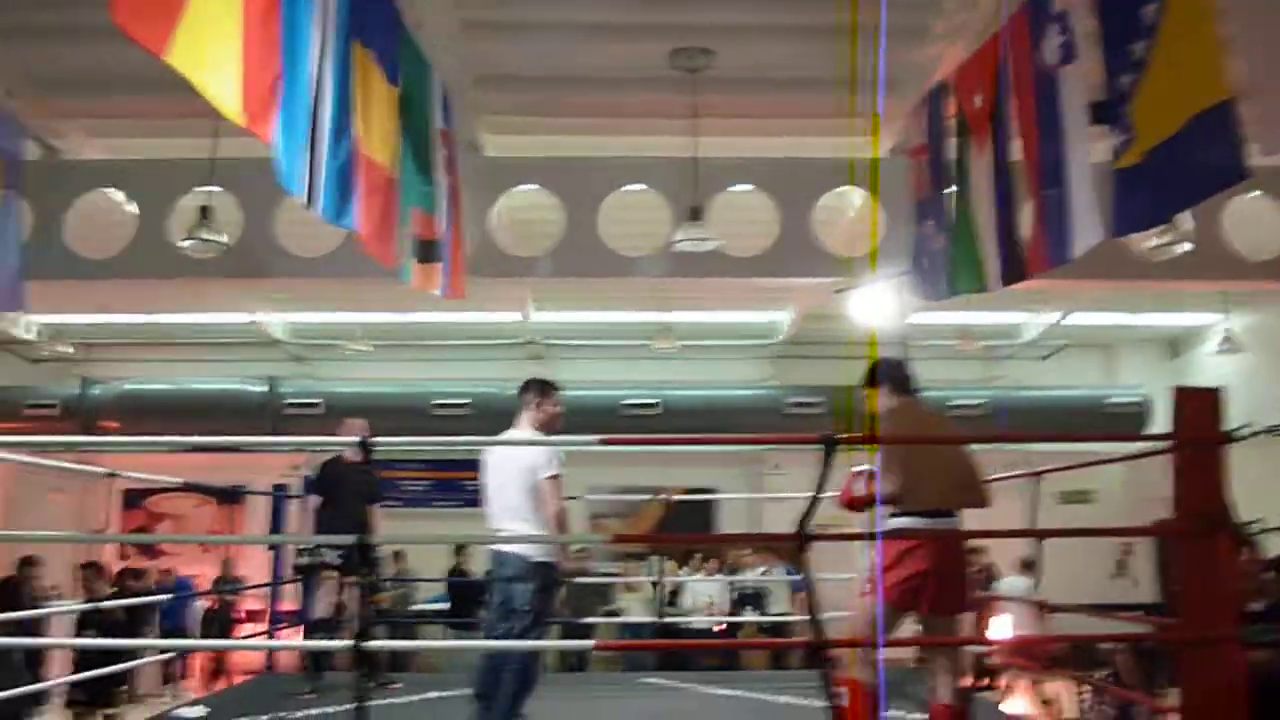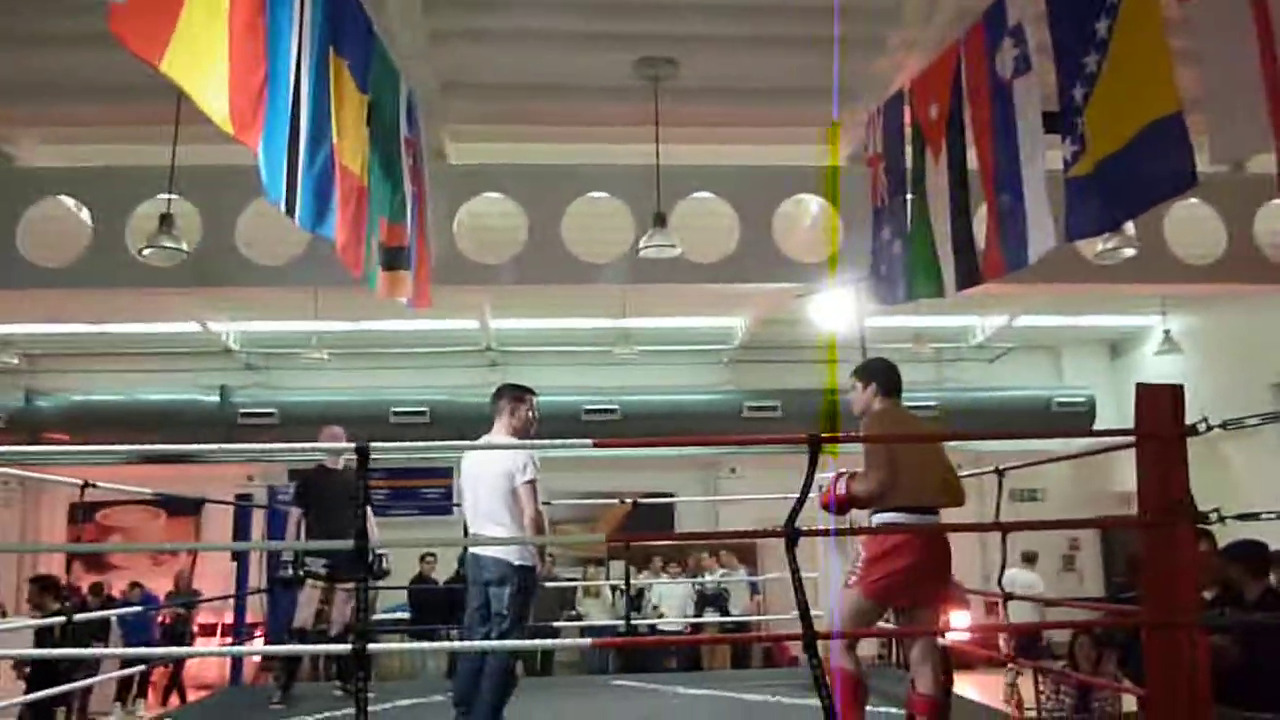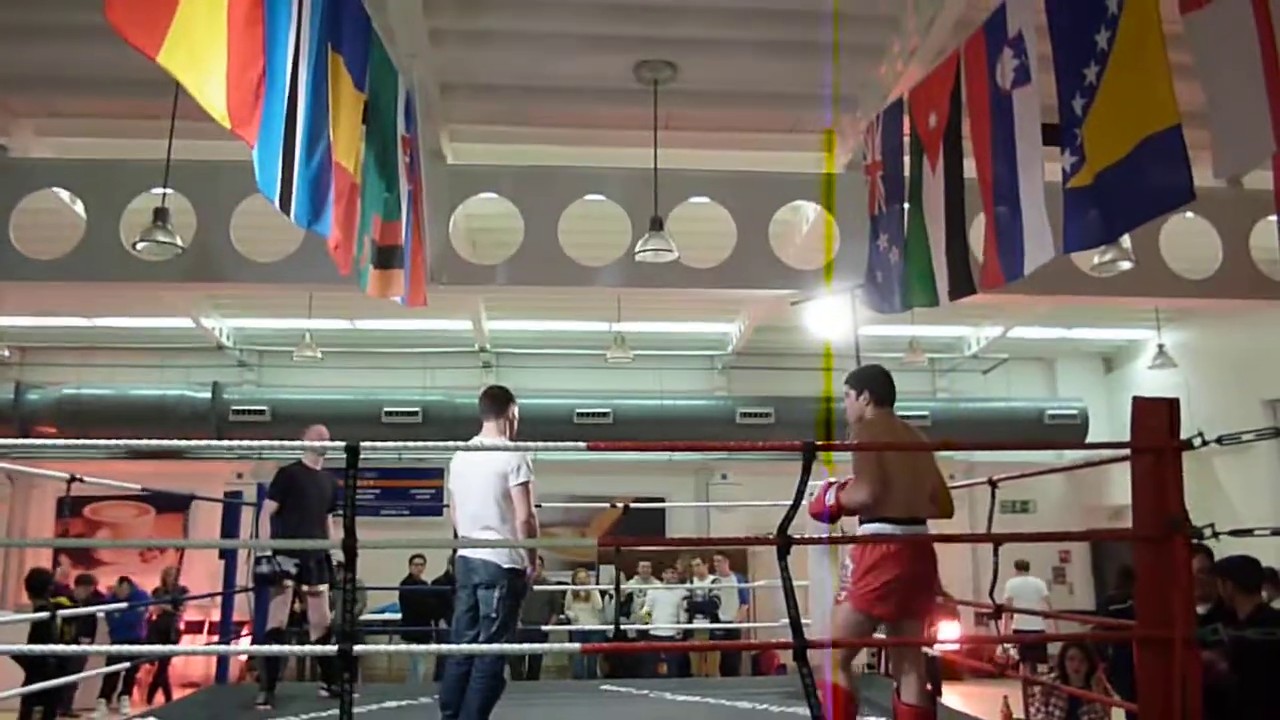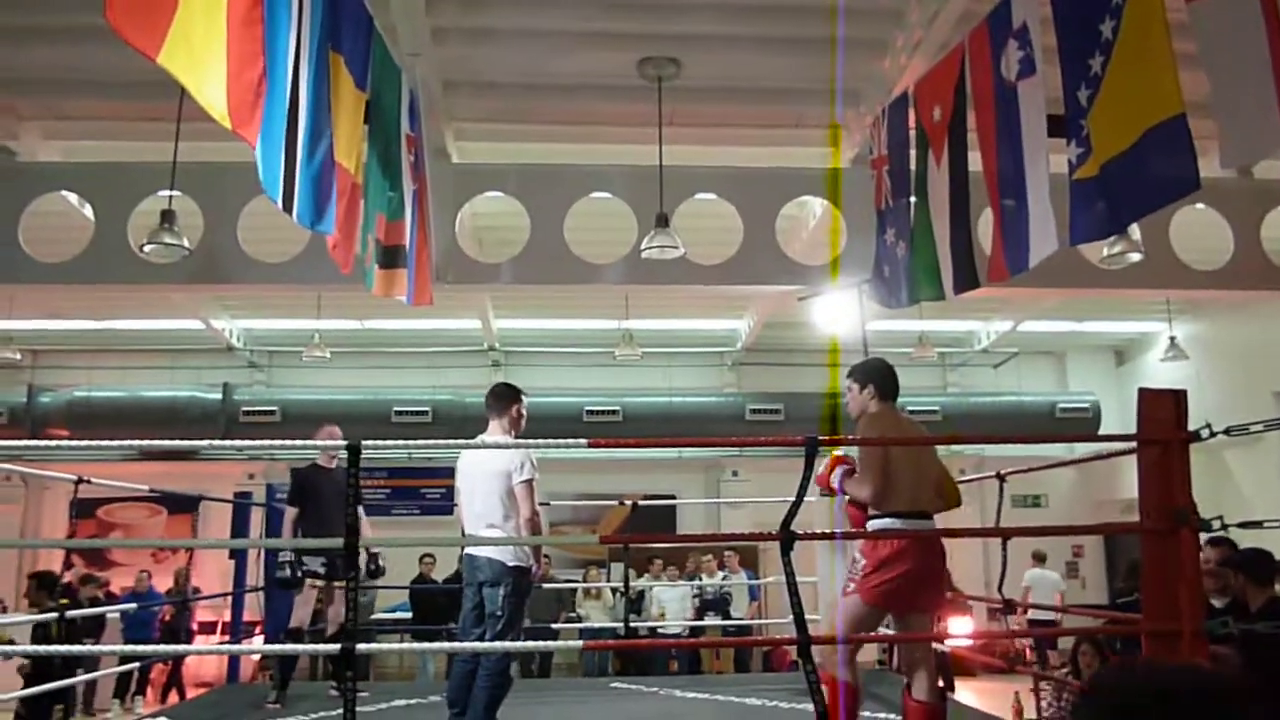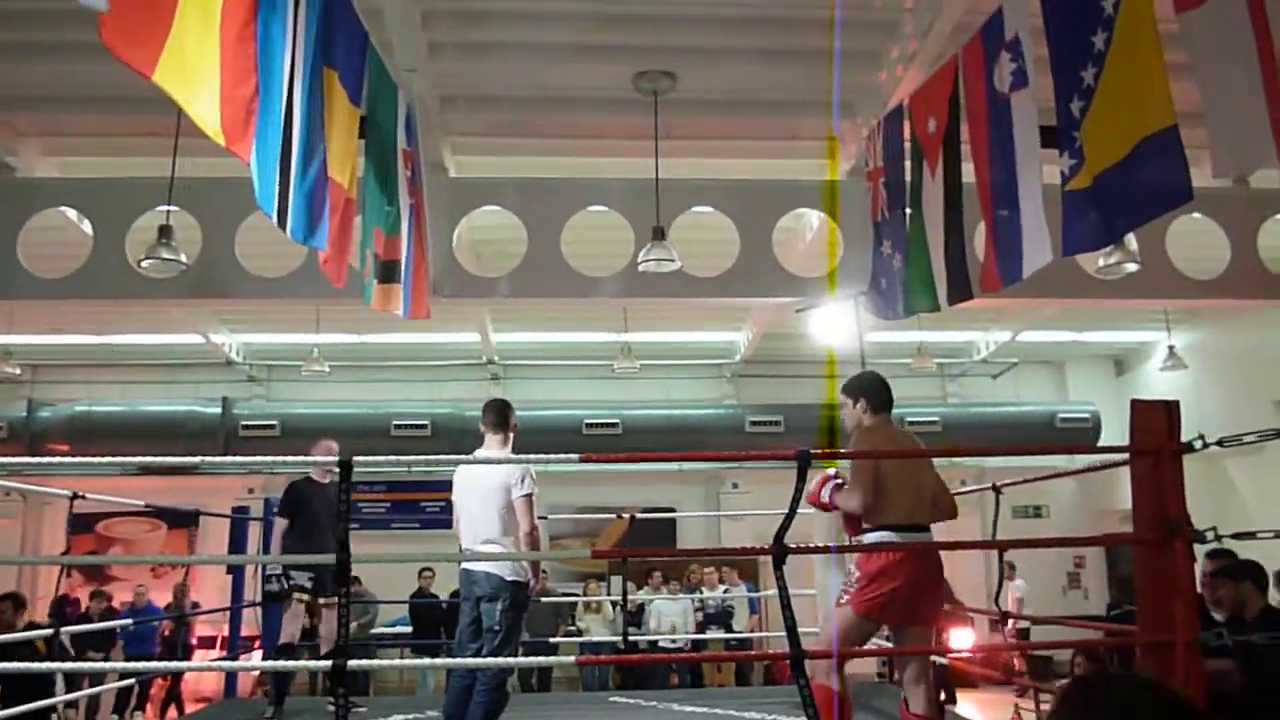
dt=0.7s
person 1, frame 1
left shoulder: (892, 419)
right shoulder: (944, 426)
left elbow: (893, 485)
right elbow: (978, 496)
left wrist: (864, 488)
left hip: (909, 544)
right hip: (948, 544)
left knee: (859, 656)
right knee: (944, 665)
person 1, frame 2
left shoulder: (876, 421)
right shoulder: (924, 429)
left elbow: (877, 481)
right elbow: (955, 495)
left wrist: (845, 489)
left hip: (895, 539)
right hip: (931, 540)
left knee: (839, 639)
right knee: (922, 653)
person 1, frame 3
left shoulder: (866, 429)
right shoulder: (917, 439)
left elbow: (866, 492)
right elbow: (944, 506)
left wrist: (834, 499)
left hip: (883, 551)
right hip: (919, 551)
left knee: (835, 657)
right knee: (909, 664)
person 1, frame 4
left shoulder: (872, 423)
right shoulder: (917, 432)
left elbow: (869, 490)
right elbow: (951, 496)
left wrist: (839, 477)
left hip: (890, 546)
right hip: (925, 545)
left knee: (837, 650)
right knee: (918, 660)
person 1, frame 5
left shoulder: (866, 436)
right shoulder: (913, 445)
left elbow: (860, 501)
right elbow: (947, 508)
left wrist: (828, 493)
left hip: (887, 559)
right hip: (923, 559)
left knee: (823, 661)
right knee: (916, 675)
person 2, frame 1
left shoulder: (494, 448)
right shoulder: (543, 448)
right elbow: (554, 511)
right wrist: (562, 553)
left hip: (501, 551)
right hip: (534, 555)
left knee: (497, 636)
right knee: (523, 642)
person 2, frame 2
left shoulder: (470, 454)
right shoulder: (519, 454)
right elbow: (532, 515)
right wrist: (541, 555)
left hip: (477, 556)
right hip: (512, 559)
left knee: (474, 640)
right knee: (503, 646)
person 2, frame 3
left shoulder: (460, 456)
right shoulder: (513, 456)
right elbow: (525, 518)
right wrist: (532, 560)
left hip: (466, 560)
right hip: (502, 563)
left knee: (462, 645)
right knee: (490, 651)
person 2, frame 4
left shoulder: (466, 454)
right shoulder: (517, 454)
right elbow: (528, 515)
right wrist: (537, 557)
left hip: (473, 557)
right hip: (507, 561)
left knee: (469, 644)
right knee: (496, 649)
person 2, frame 5
left shoulder: (463, 469)
right shoulder: (517, 469)
right elbow: (527, 530)
right wrist: (535, 572)
left hip: (470, 572)
right hip: (505, 575)
left knee: (466, 658)
right knee: (494, 664)
person 3, frame 1
left shoulder: (370, 474)
right shoulder: (330, 468)
right elbow: (313, 507)
left wrist: (374, 552)
left hip: (359, 549)
right hip: (330, 547)
left knee: (360, 613)
right knee: (324, 612)
left ankle: (371, 670)
right ankle: (314, 675)
person 3, frame 2
left shoulder: (356, 479)
right shoulder: (310, 478)
left elbow: (367, 516)
right elbow: (295, 518)
left wrist: (377, 551)
right wrist: (288, 555)
left hip: (348, 557)
right hip: (316, 556)
left knee: (341, 622)
right knee: (303, 620)
left ankle: (345, 680)
right ankle: (284, 685)
person 3, frame 3
left shoulder: (329, 481)
right shoulder: (288, 473)
right elbow: (266, 514)
left wrist: (331, 558)
right wrist: (264, 552)
left hip: (315, 558)
right hip: (286, 556)
left knee: (322, 623)
right knee: (277, 623)
left ankle: (329, 682)
right ankle: (266, 688)
person 3, frame 4
left shoulder: (347, 477)
right shoulder: (304, 476)
left elbow: (360, 517)
right elbow: (289, 519)
left wrist: (372, 551)
right wrist: (286, 557)
left hip: (342, 557)
right hip: (312, 556)
left knee: (338, 622)
right knee: (299, 621)
left ankle: (339, 681)
right ankle: (279, 686)
person 3, frame 5
left shoulder: (338, 493)
right shoulder: (297, 489)
right elbow: (279, 532)
right wrist: (274, 571)
left hip: (330, 572)
right hip: (299, 570)
left knee: (331, 638)
right knee: (290, 636)
left ankle: (337, 695)
right ankle: (275, 703)
